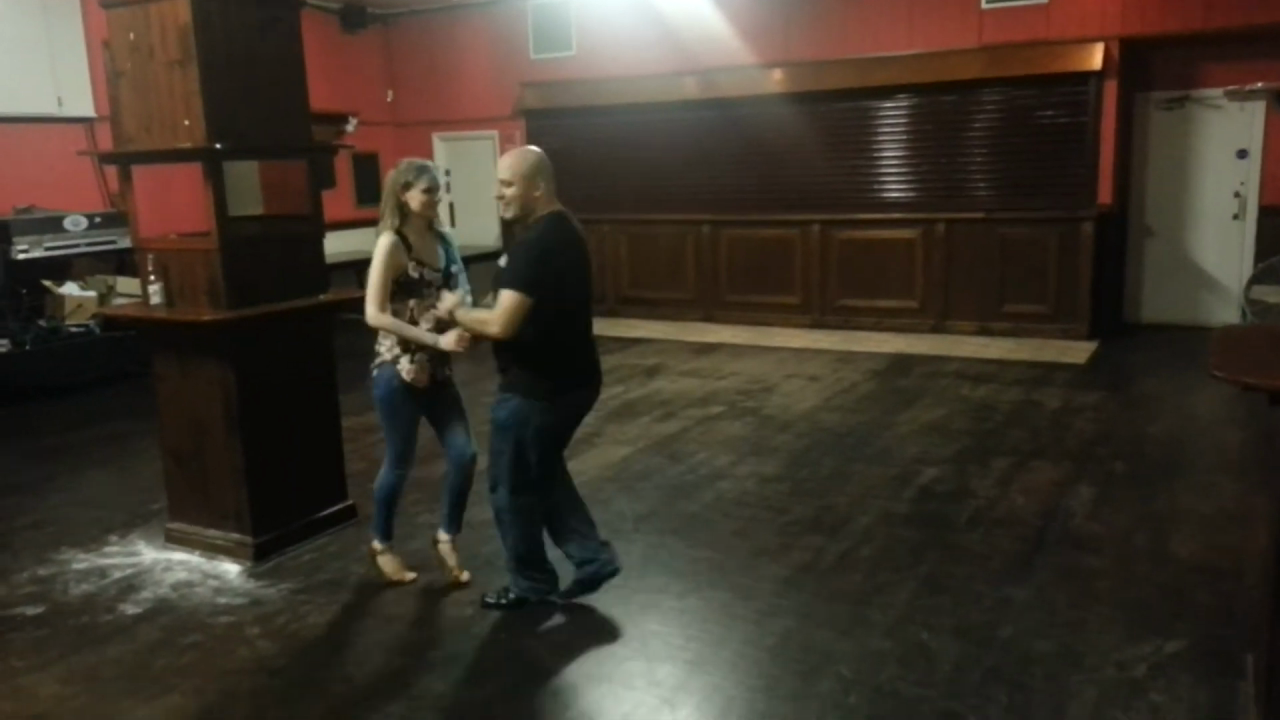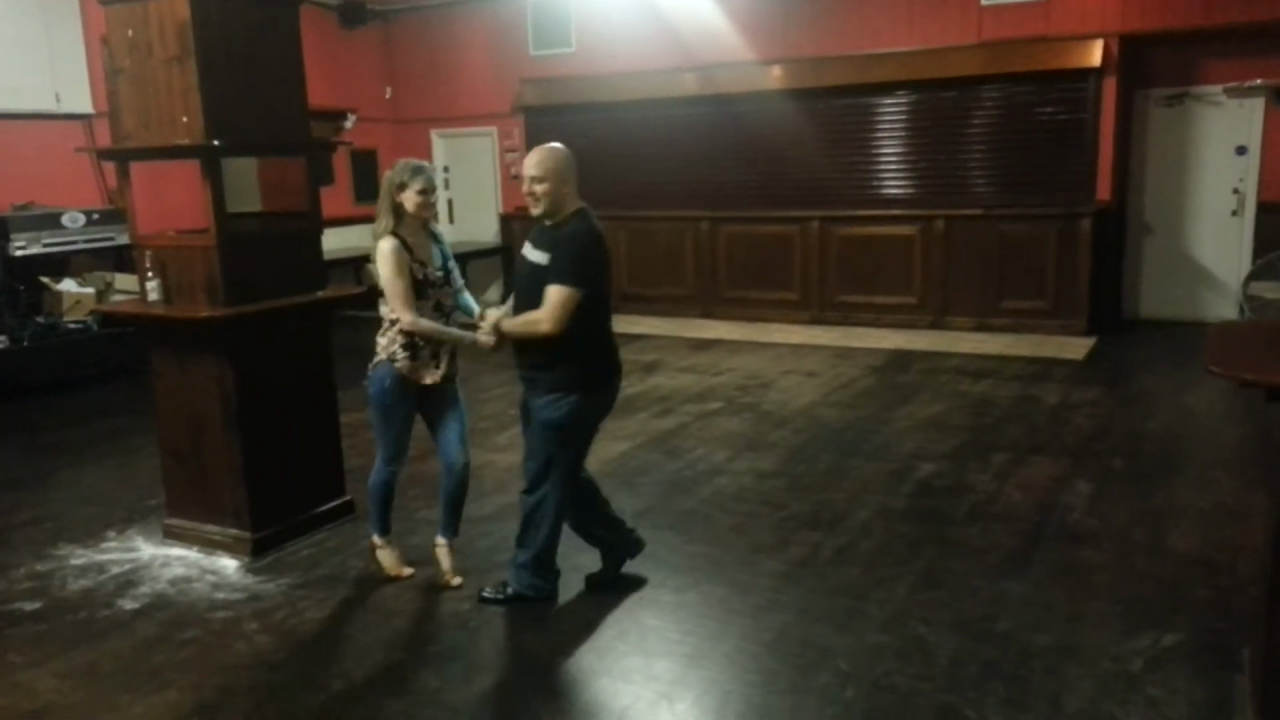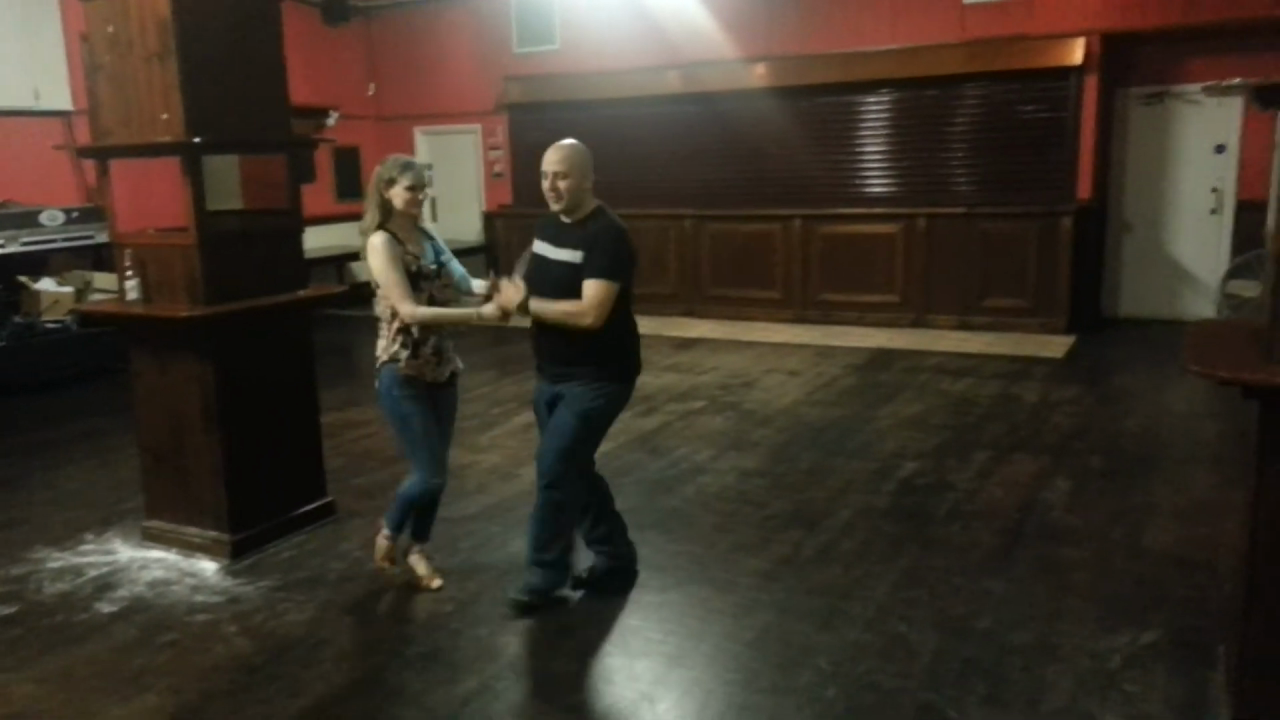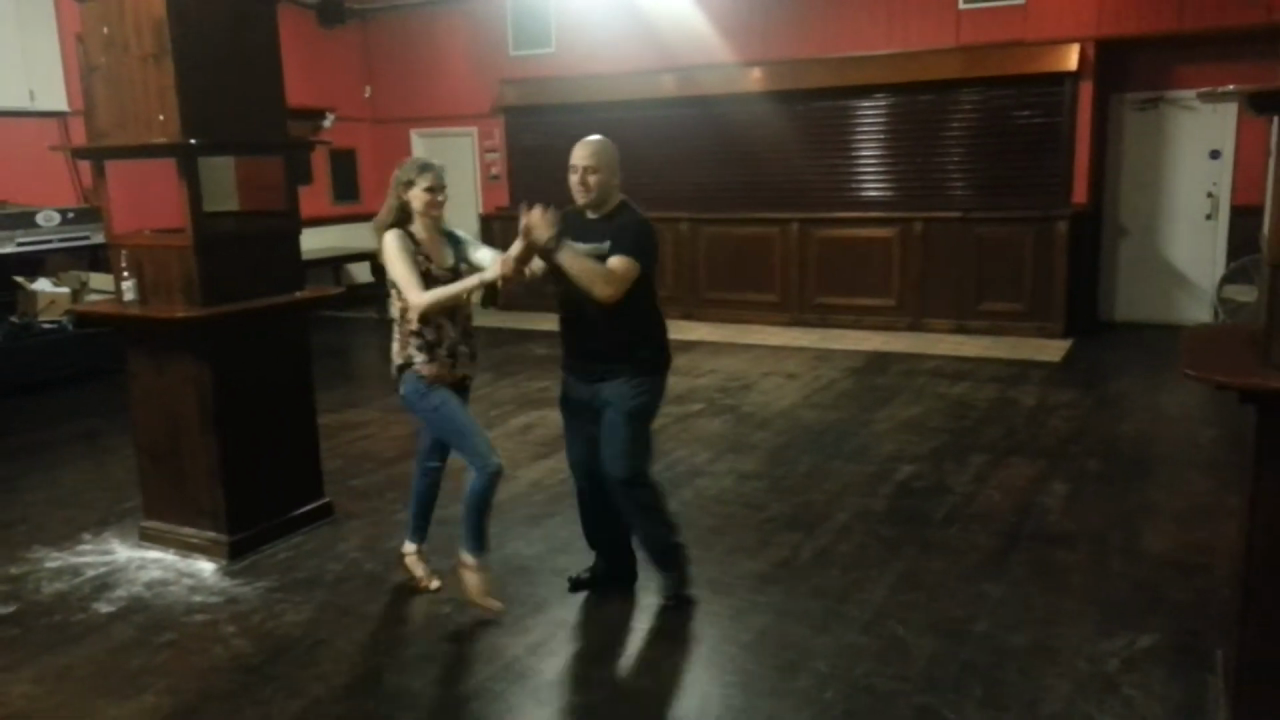
dt=0.2s
person 1, frame 1
left shoulder: (534, 246)
right shoulder: (562, 232)
left elbow: (501, 325)
left wrist: (455, 311)
right wrist: (472, 312)
left hip: (535, 390)
right hip: (573, 381)
left knee: (512, 487)
right knee: (544, 472)
left ankle: (531, 584)
right ankle: (592, 557)
person 1, frame 2
left shoulder: (576, 240)
right shoulder: (551, 230)
left elbow: (550, 321)
left wrist: (499, 325)
right wrist: (507, 314)
left hip: (571, 384)
right hip: (557, 380)
left knee: (544, 480)
right knee: (559, 471)
left ankle: (531, 579)
right ankle: (617, 542)
person 1, frame 3
left shoulder: (607, 236)
right shoulder: (547, 226)
left elbow: (590, 314)
right elbow: (534, 281)
left wrist: (525, 304)
right wrist: (512, 291)
left hip: (597, 377)
right hip: (554, 375)
left knee: (555, 468)
right knee: (570, 468)
left ankle: (547, 577)
right ankle: (614, 558)
person 1, frame 4
left shoulder: (633, 227)
right shoulder: (566, 222)
left elbow: (608, 287)
right elbow: (532, 269)
left wrist: (552, 244)
right wrist: (527, 246)
left hip: (632, 373)
right hip: (580, 373)
left knee: (624, 472)
right knee: (587, 470)
left ankle: (671, 565)
right ankle: (609, 563)
person 2, frame 1
left shoulder: (442, 239)
right shoulder: (391, 244)
left elbow: (463, 294)
right elbow: (375, 315)
right wrist: (434, 339)
left hip: (437, 369)
right hip: (398, 370)
left knee: (464, 455)
right knee: (399, 463)
left ankle: (447, 537)
right ankle: (382, 545)
person 2, frame 2
left shoulder: (434, 239)
right shoulder: (391, 247)
left elbow: (458, 291)
right elbow: (408, 319)
left wrist: (484, 317)
right wrist: (472, 338)
left hip: (440, 368)
right hip: (396, 370)
left knee: (457, 462)
right knee: (392, 461)
left ankle: (444, 542)
right ankle: (381, 539)
person 2, frame 3
left shoulder: (427, 237)
right shoulder: (381, 242)
left elbow: (461, 282)
right elbow: (409, 311)
left wrist: (492, 291)
right wrist: (479, 315)
left hip: (441, 367)
right hip: (401, 373)
left knee: (436, 470)
right knee: (429, 472)
left ankle: (417, 548)
right ankle: (389, 532)
person 2, frame 4
left shoulder: (454, 238)
right shoulder: (397, 239)
left elbow: (494, 263)
right elbow: (420, 301)
right wrist: (482, 278)
left hip: (456, 370)
right hip: (421, 375)
left knee: (433, 462)
right knee: (488, 464)
left ankle: (413, 548)
right ankle: (472, 560)
